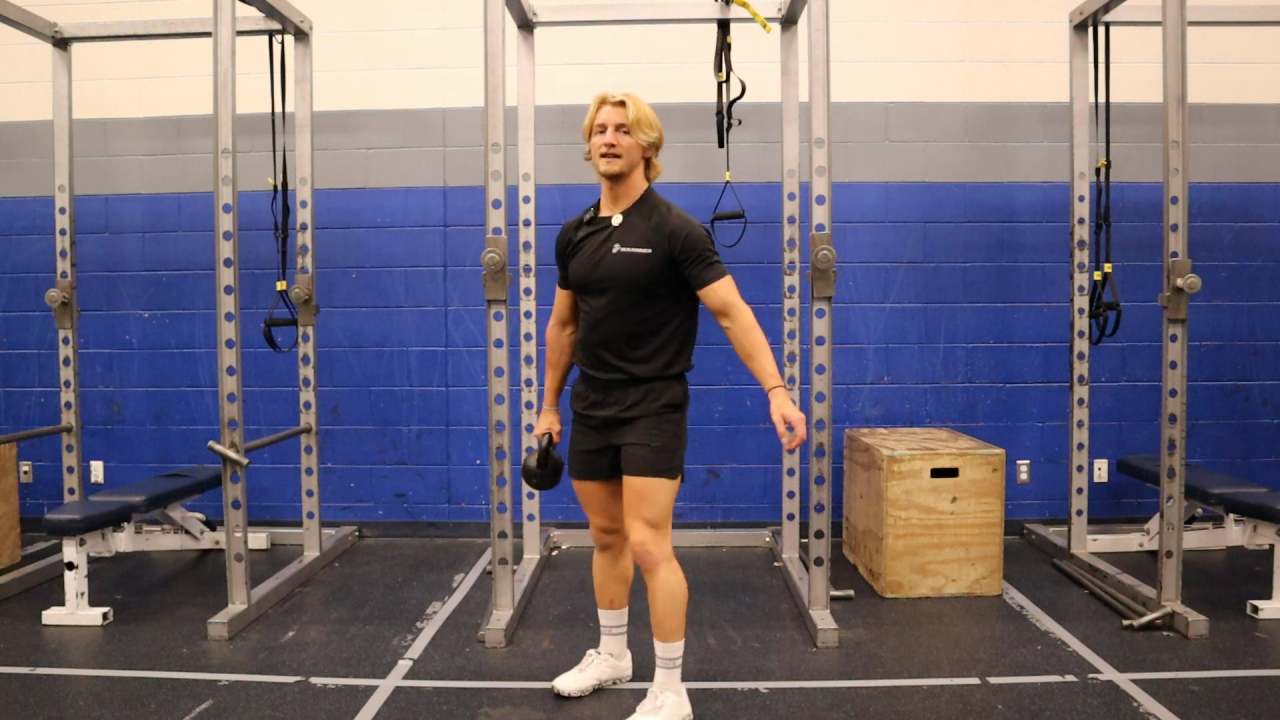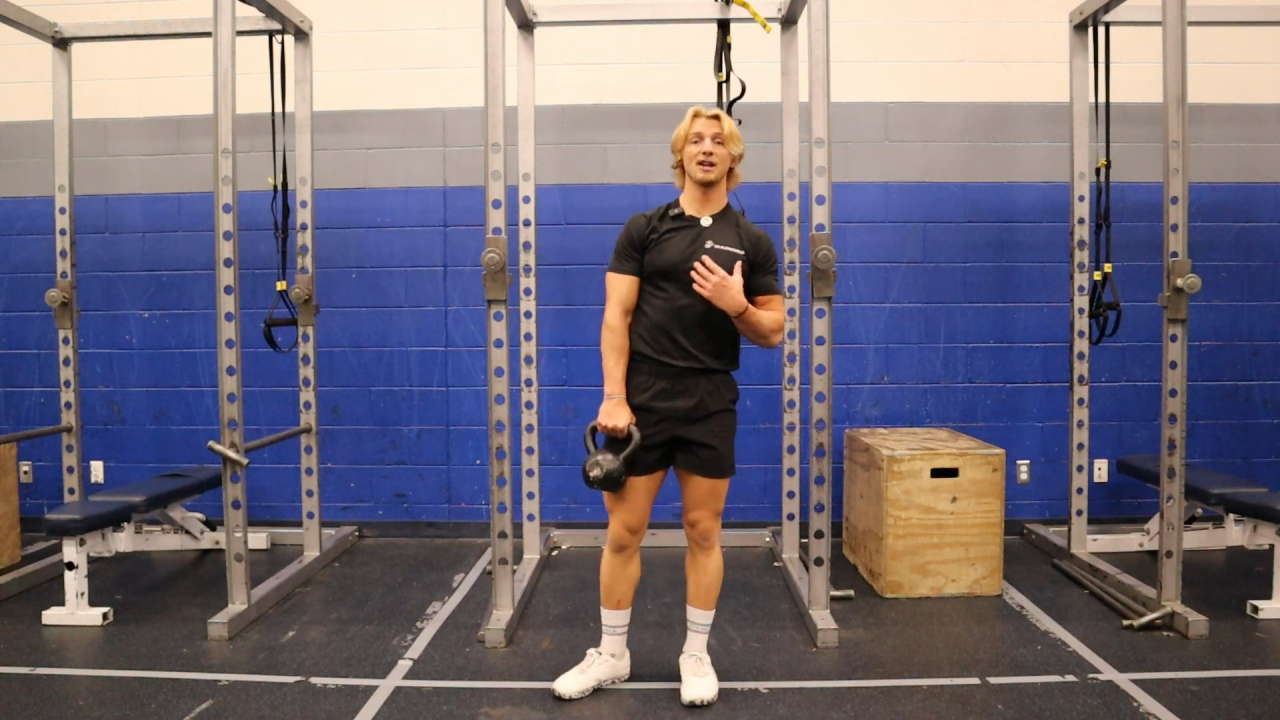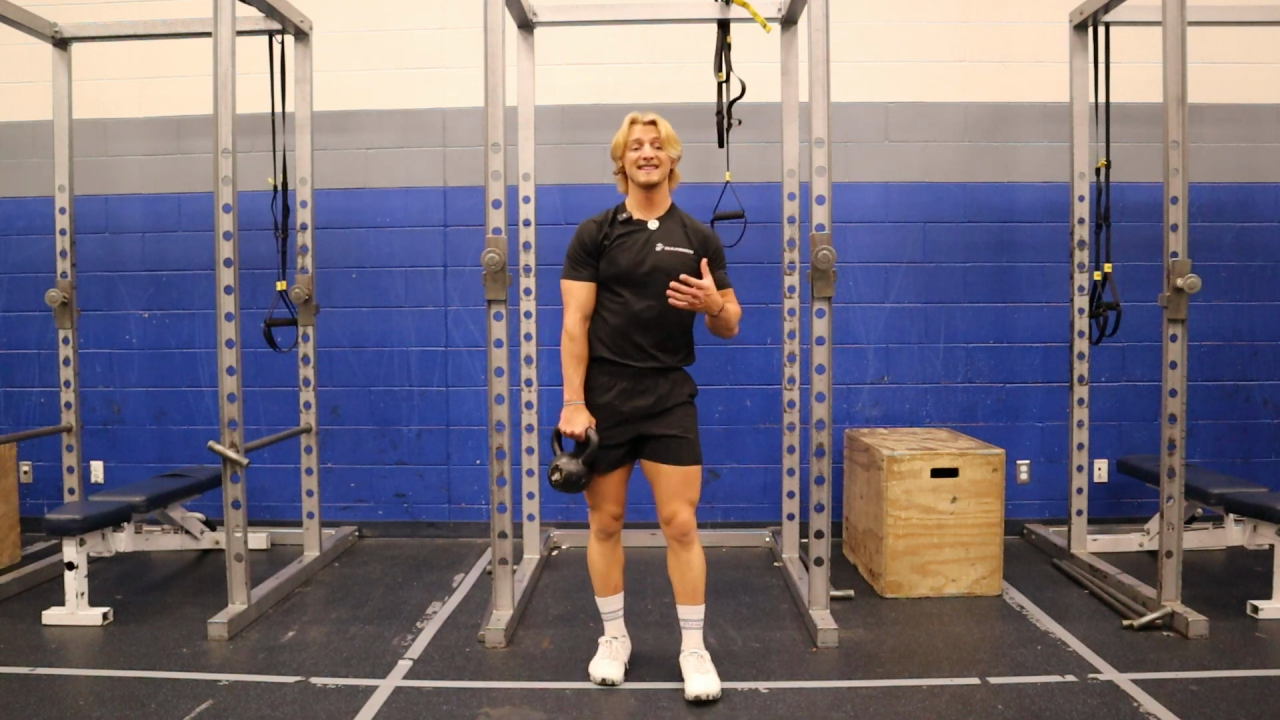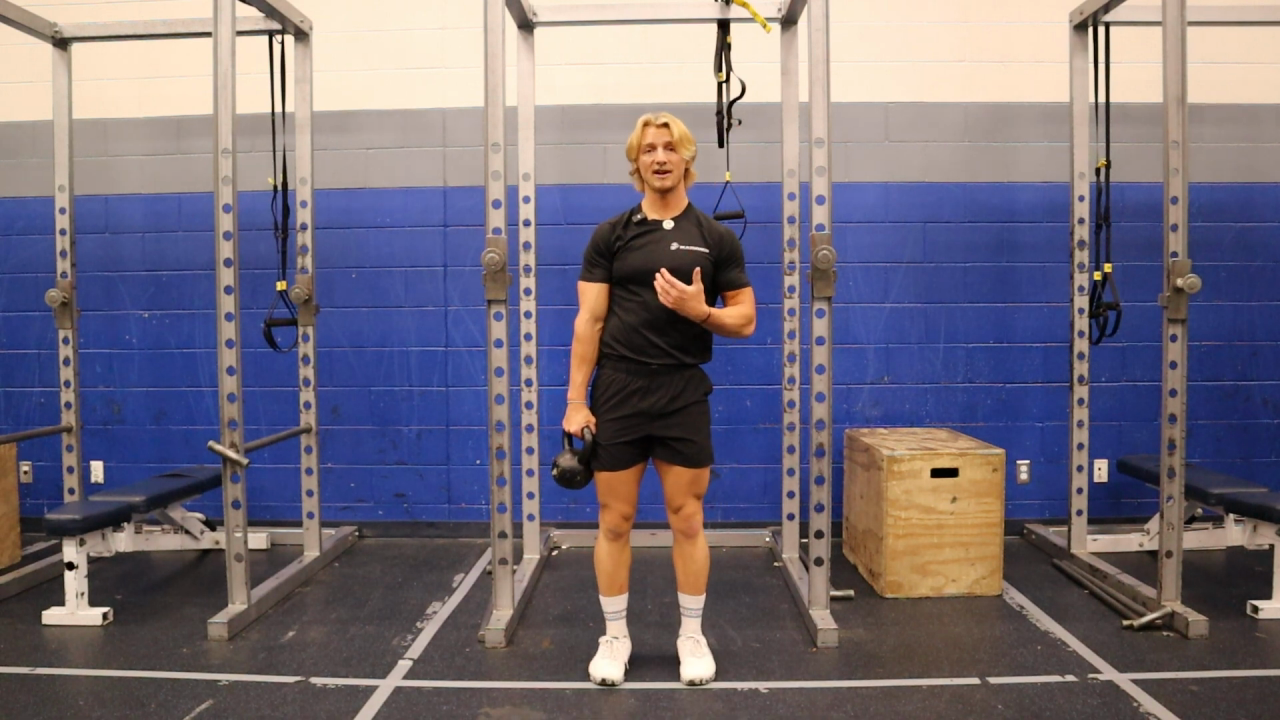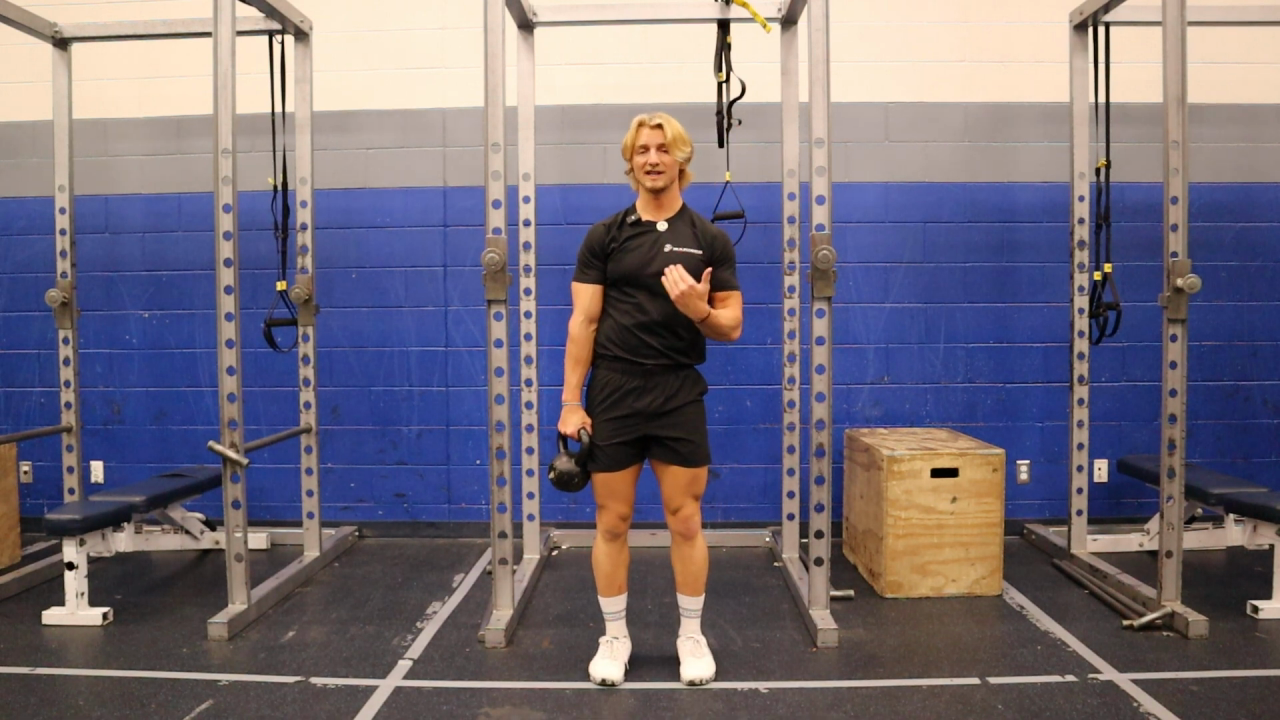
dt=1s
person 1, frame 1
left shoulder: (676, 229)
right shoulder: (574, 233)
left elbow: (733, 313)
left wrist: (777, 390)
right wrist: (549, 404)
left hip: (652, 407)
right hip: (590, 408)
left knee: (648, 544)
right knee: (606, 538)
right ankle: (612, 654)
person 1, frame 2
left shoulder: (752, 242)
right shoulder: (642, 229)
left elbow: (772, 331)
right elbow: (617, 316)
left wrist: (738, 307)
right wrist: (613, 396)
left hip: (710, 404)
right hip: (641, 400)
left knee: (704, 532)
right knee: (624, 532)
left ankle: (696, 654)
right ankle: (611, 653)
person 1, frame 3
left shoulder: (699, 238)
right shoulder: (593, 233)
left elbow: (728, 327)
right elbow: (575, 323)
left wrist: (714, 305)
right wrist: (574, 402)
left hip: (670, 396)
right hip: (604, 397)
left knee: (681, 525)
right knee: (605, 523)
left ankle: (694, 648)
right ankle: (614, 637)
person 1, frame 4
left shoulder: (716, 238)
right shoulder: (610, 234)
left elbow: (745, 320)
right elbow: (589, 320)
left wrist: (700, 310)
right wrist: (576, 400)
left hip: (684, 392)
right hip: (618, 392)
left knee: (687, 519)
right knee: (614, 521)
left ankle: (692, 635)
right ankle: (614, 637)
person 1, frame 5
left shoulder: (710, 239)
right shoulder: (604, 236)
left elbow: (731, 328)
right elbow: (583, 321)
left wrist: (699, 310)
right wrist: (570, 402)
left hip: (679, 393)
right hip: (612, 392)
left knee: (685, 521)
right knee: (612, 522)
left ankle: (692, 635)
right ankle: (614, 636)
